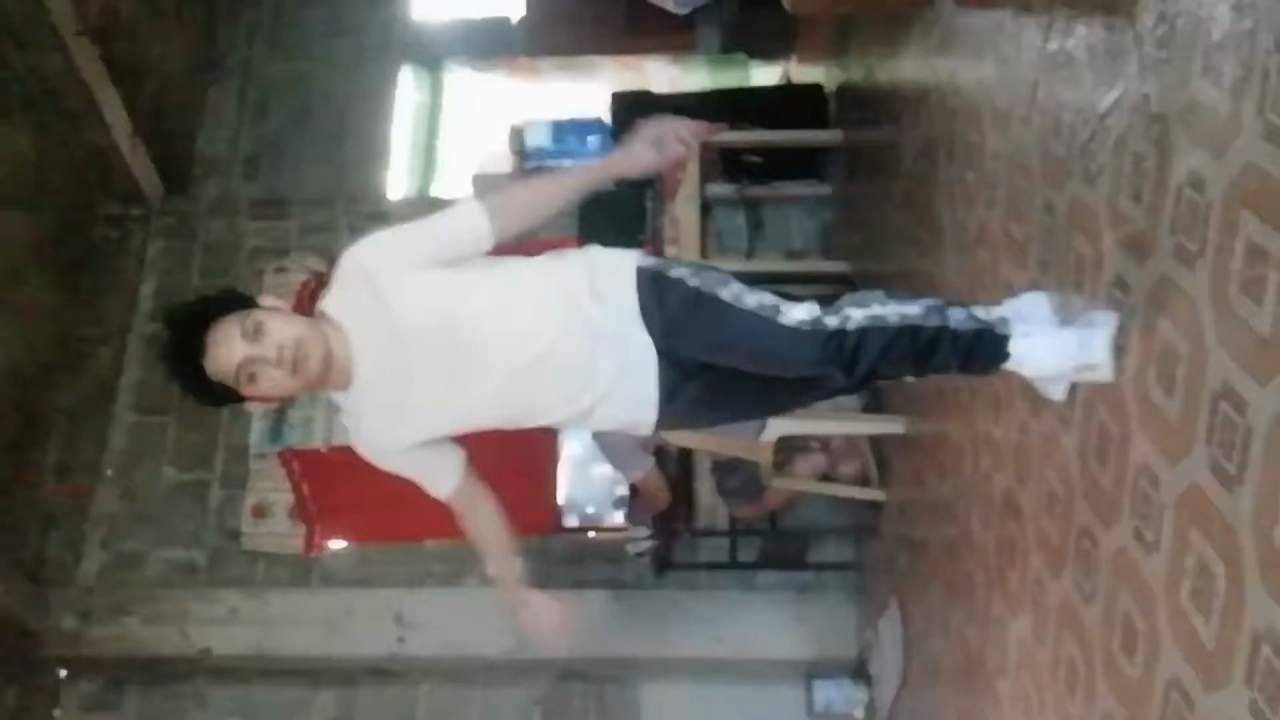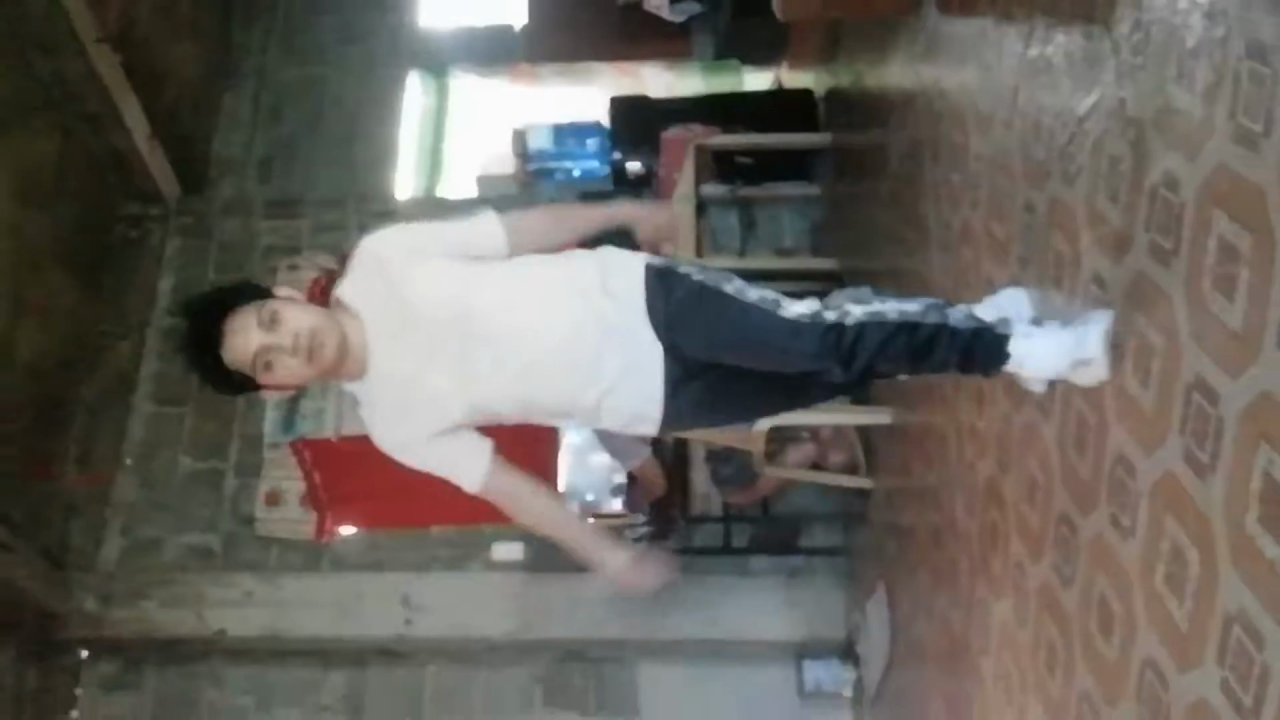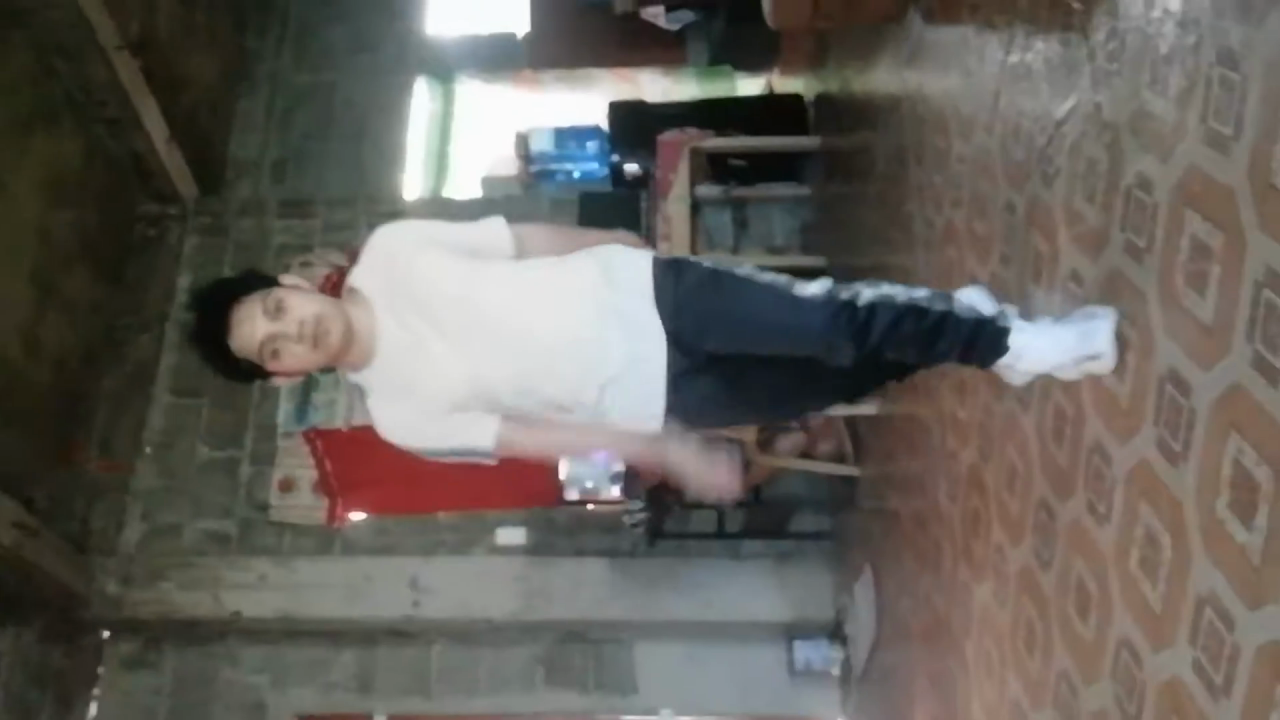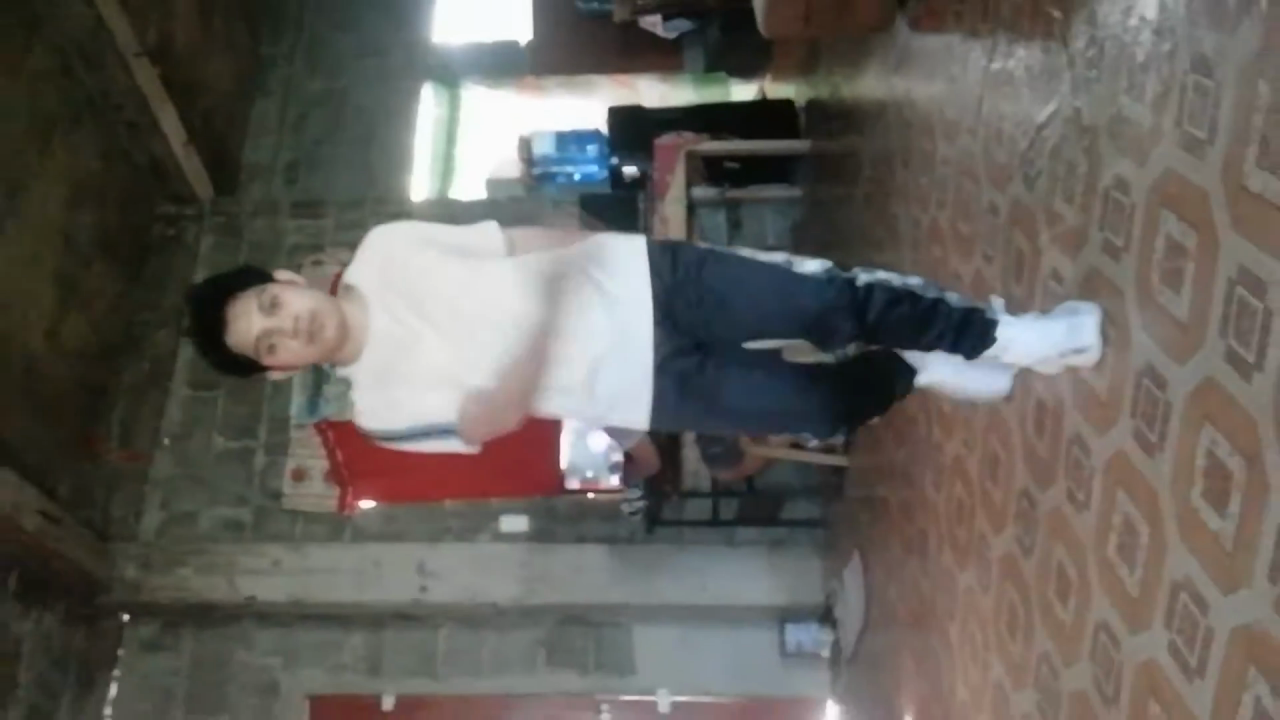
dt=0.1s
person 1, frame 1
left shoulder: (369, 265)
right shoulder: (382, 434)
left elbow: (507, 209)
right elbow: (462, 490)
left wrist: (619, 159)
right wrist: (519, 590)
left hip: (627, 297)
right hip: (651, 398)
left knee: (810, 337)
right knee: (821, 382)
left ankle: (1012, 342)
right ankle: (1007, 349)
person 1, frame 2
left shoulder: (382, 259)
right shoulder: (396, 426)
left elbow: (524, 228)
right elbow: (494, 477)
left wrist: (625, 210)
right wrist: (598, 547)
left hip: (634, 298)
right hip: (656, 398)
left knee: (815, 336)
right knee: (806, 381)
left ankle: (997, 339)
right ankle: (1013, 348)
person 1, frame 3
left shoulder: (391, 254)
right shoulder: (397, 412)
left elbow: (521, 238)
right elbow: (535, 435)
left wrist: (617, 243)
right wrist: (663, 450)
left hip: (644, 292)
right hip: (659, 396)
left knee: (832, 318)
right ankle: (960, 351)
person 1, frame 4
left shoulder: (383, 252)
right shoulder: (383, 407)
left elbow: (514, 239)
right elbow: (493, 417)
left wrist: (596, 249)
right wrist: (544, 311)
left hip: (644, 278)
right hip: (645, 386)
left knee: (829, 302)
right knee: (817, 408)
right ankle: (906, 377)
